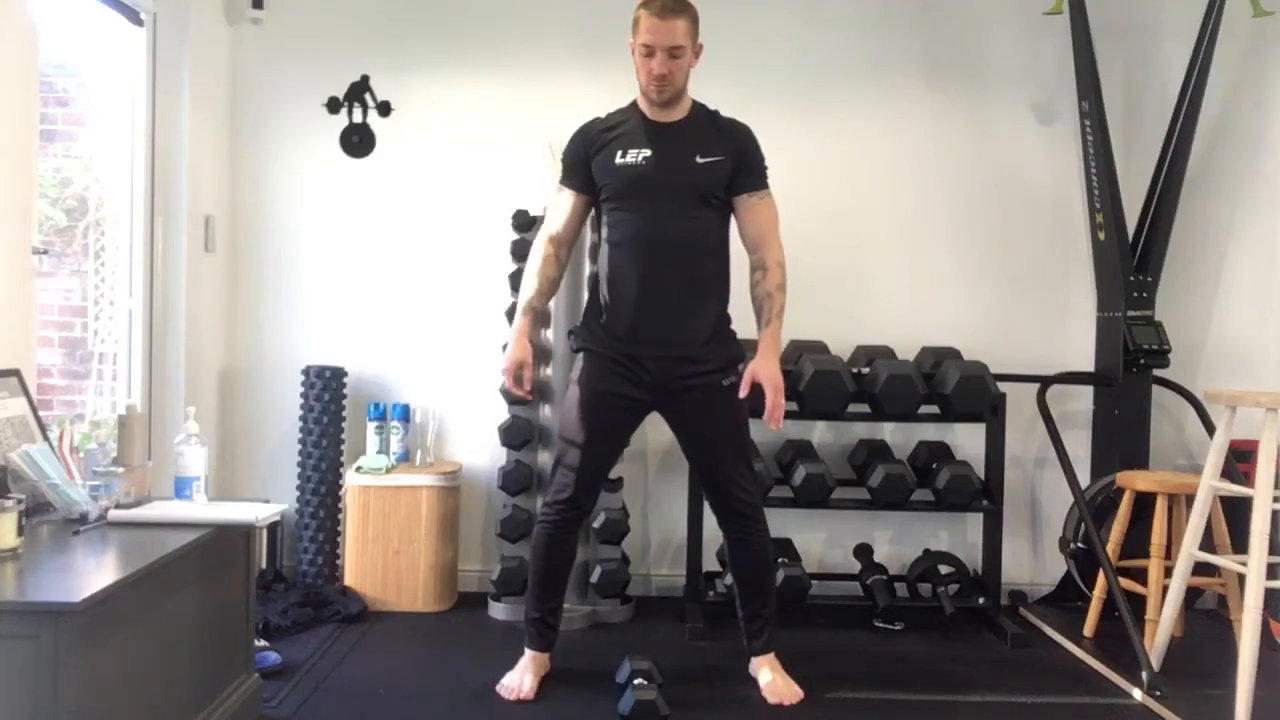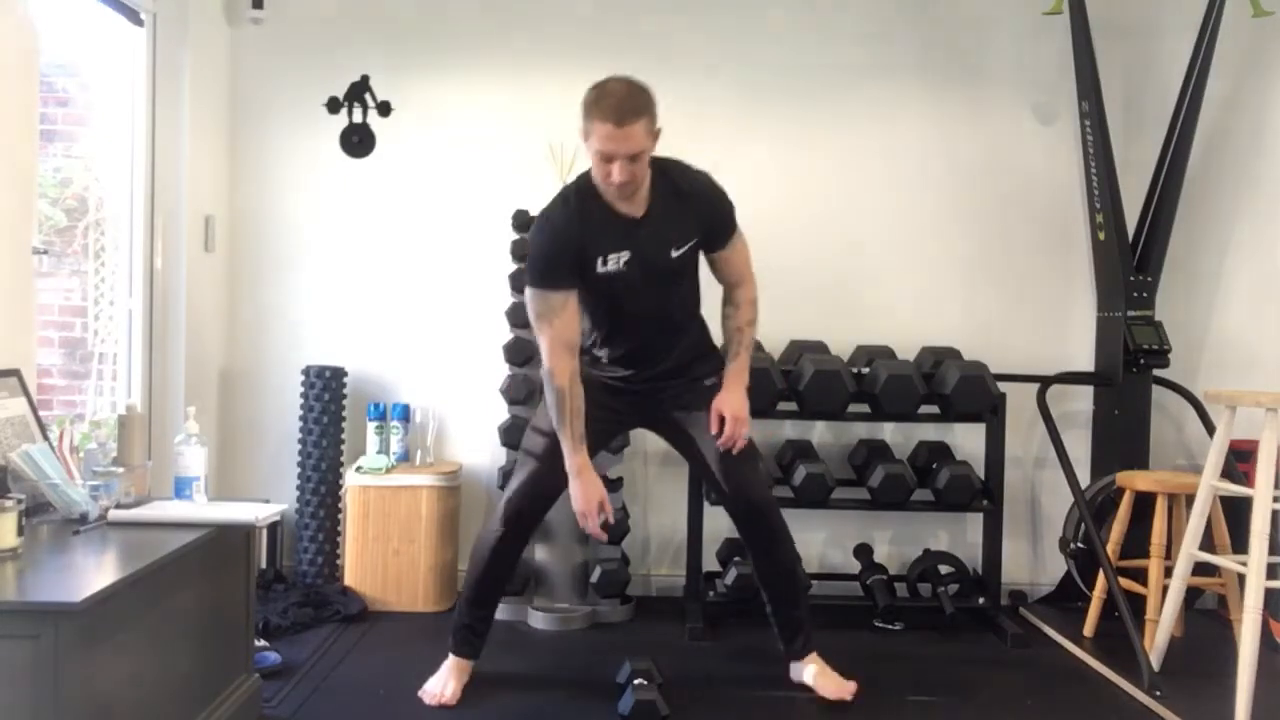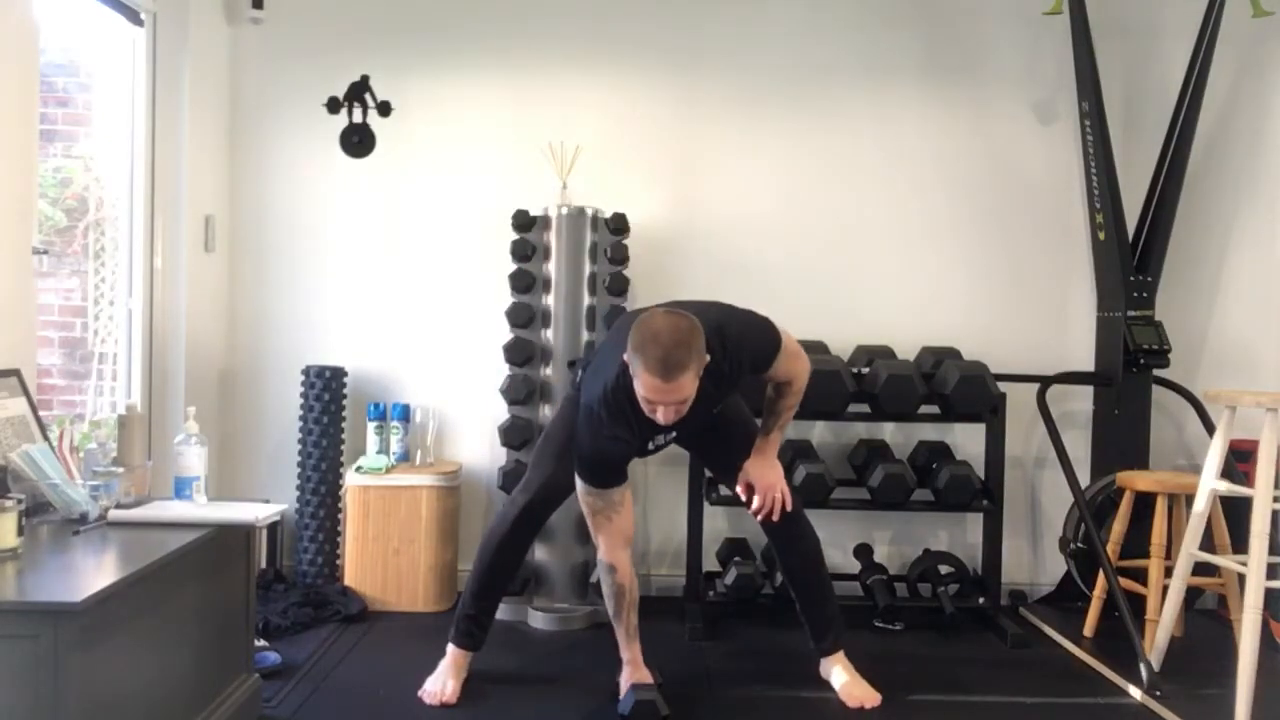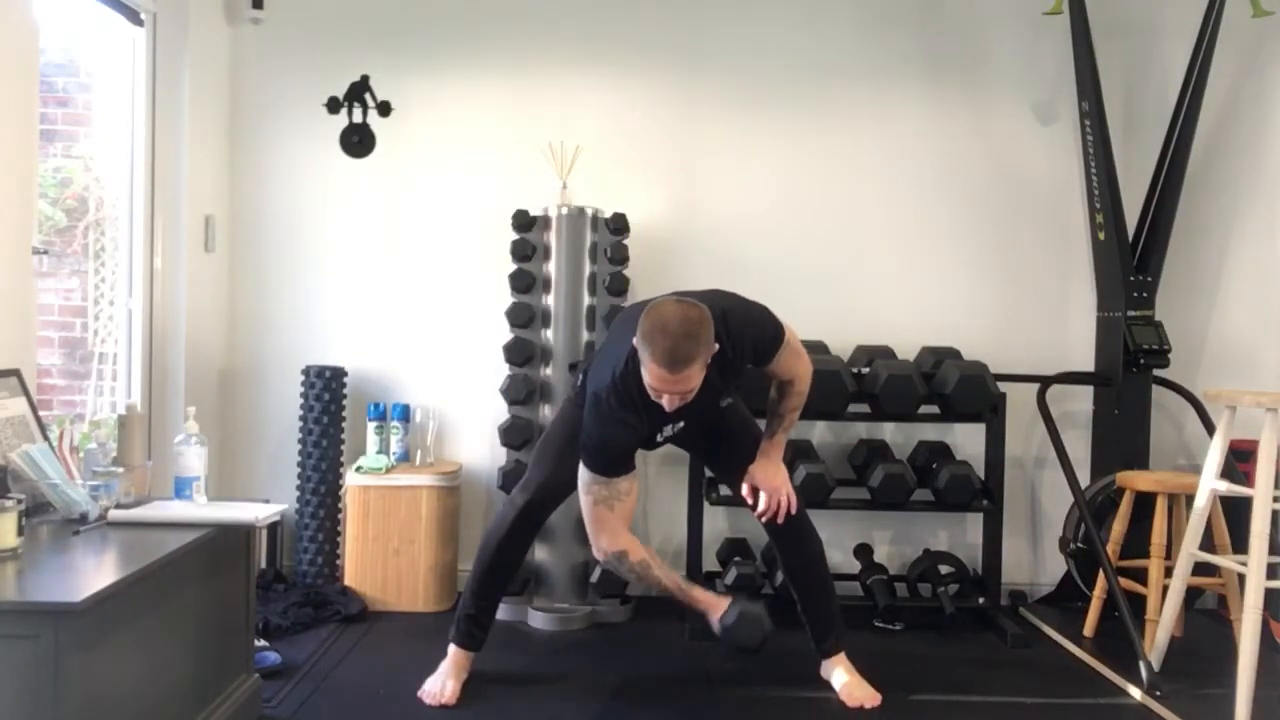
dt=1s
person 1, frame 1
left shoulder: (731, 141)
right shoulder: (596, 139)
left elbow: (765, 253)
right elbow: (554, 240)
left wrist: (768, 348)
right wrist: (522, 329)
left hip: (705, 362)
right hip: (609, 357)
left knee: (739, 508)
right knee: (564, 504)
left ankle: (762, 653)
right ankle: (537, 650)
person 1, frame 2
left shoulder: (697, 195)
right shoulder: (559, 227)
left elbow: (740, 288)
right elbow: (558, 354)
left wrist: (734, 383)
right wrist: (579, 466)
left hip: (688, 375)
right hip: (599, 378)
left knee: (754, 502)
right knee: (518, 505)
left ankle: (803, 655)
right ankle: (461, 655)
person 1, frame 3
left shoulder: (739, 336)
right shoulder: (603, 409)
left elbow: (794, 369)
right elbow: (614, 550)
left wrist: (765, 452)
right wrist: (631, 662)
left hip: (711, 404)
right hip: (614, 401)
left knee: (778, 506)
right knee: (529, 504)
left ankle: (833, 657)
right ankle: (458, 654)
person 1, frame 4
left shoulder: (742, 323)
right shoulder: (611, 396)
left elbow: (796, 372)
right elbow: (609, 540)
left wrist: (770, 456)
right wrist: (704, 604)
left hip: (711, 406)
right hip: (609, 399)
left knee: (782, 506)
right knee: (529, 502)
left ankle: (833, 657)
right ankle: (459, 653)
